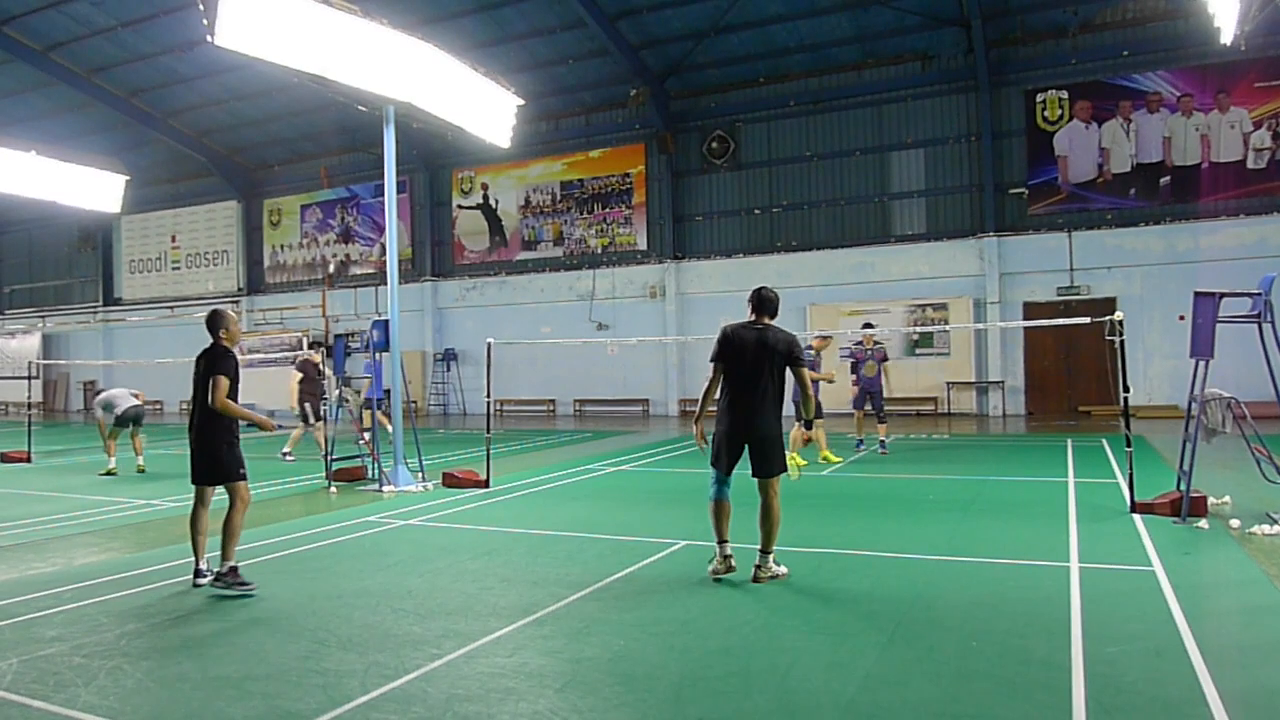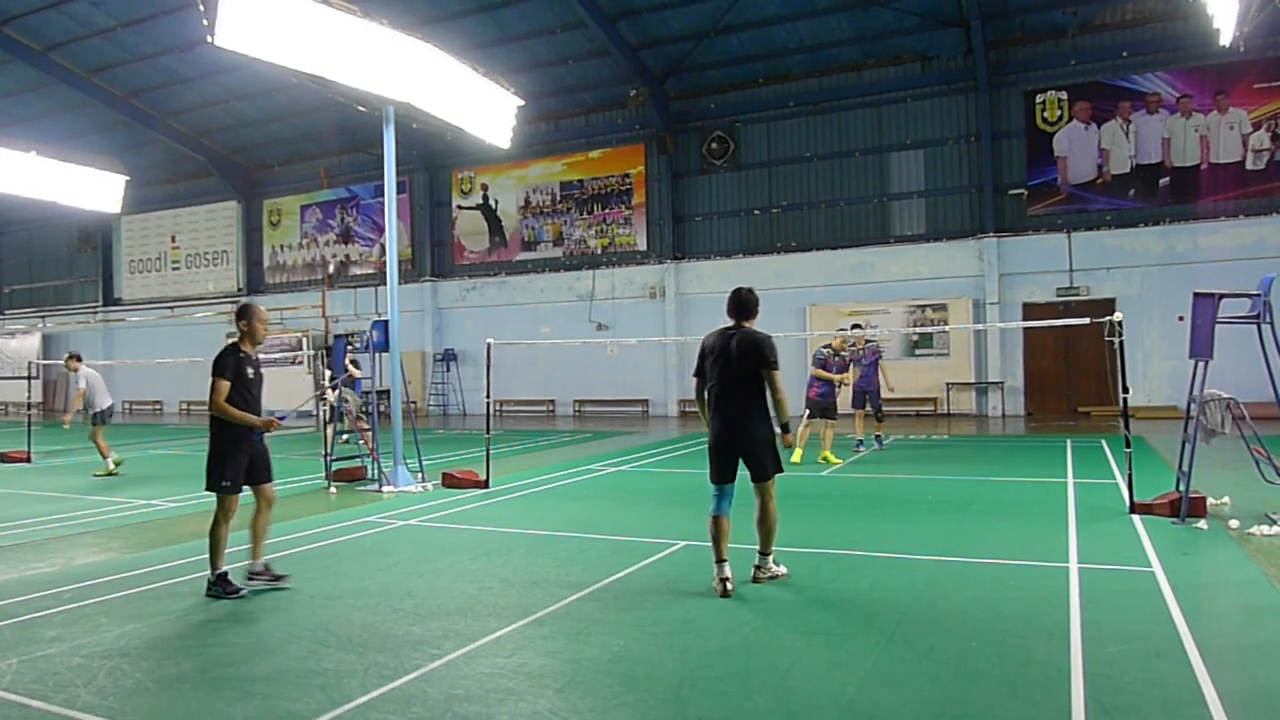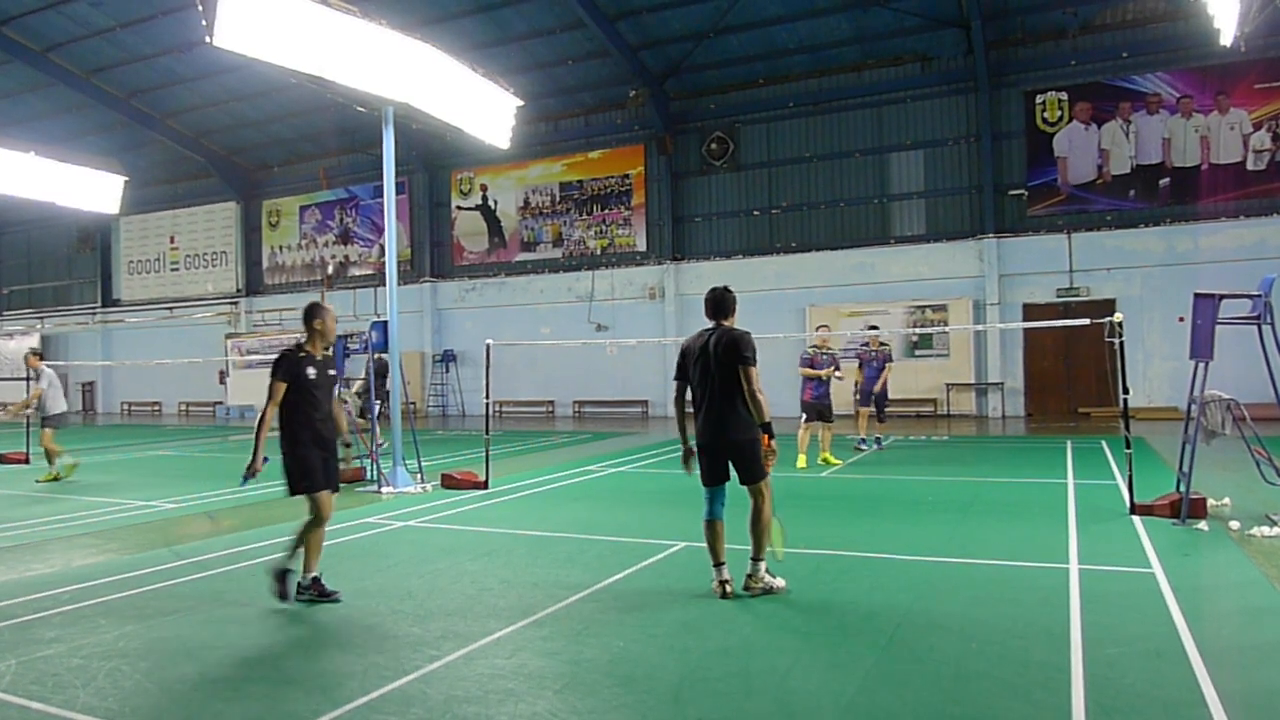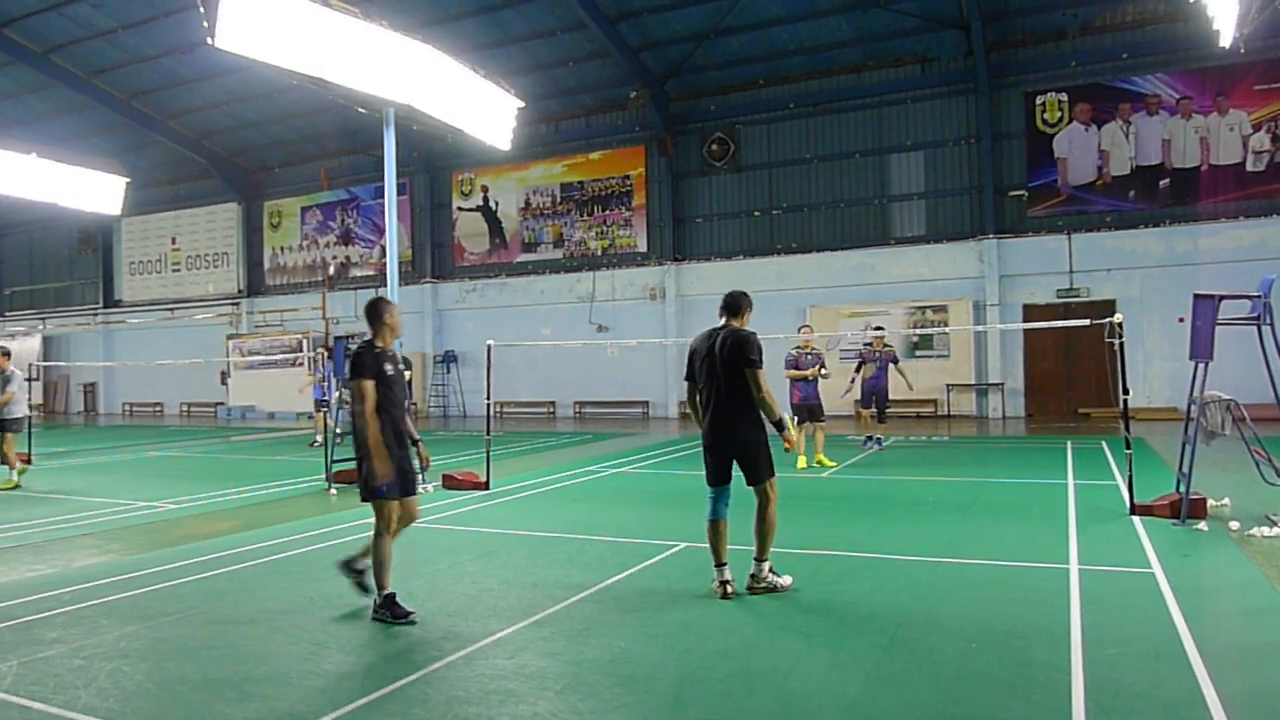
dt=0.5s
person 1, frame 1
left shoulder: (729, 333)
right shoulder: (787, 340)
left elbow: (713, 380)
right elbow: (806, 390)
left wrist: (698, 419)
right wrist: (808, 424)
left hip: (729, 424)
right hip: (767, 427)
left knee: (720, 482)
right knee: (769, 493)
left ankle: (724, 553)
right ankle: (764, 564)
person 1, frame 2
left shoulder: (710, 341)
right shoulder: (761, 341)
left elbow: (699, 392)
right elbow: (777, 392)
right wrist: (785, 429)
left hip: (720, 433)
right hip: (756, 431)
left knee: (721, 498)
right knee: (766, 495)
left ankle: (722, 573)
right ankle: (764, 564)
person 1, frame 3
left shoulder: (690, 345)
right shoulder: (739, 339)
left elbow: (679, 399)
right elbow: (752, 390)
left wrist: (685, 443)
right wrist: (768, 432)
left hip: (706, 436)
right hip: (741, 432)
left knee: (713, 501)
right knee: (761, 496)
left ankle: (721, 577)
right ankle: (757, 573)
person 1, frame 4
left shoulder: (698, 343)
right shoulder: (745, 339)
left elbow: (691, 397)
right elbow: (760, 392)
right wrist: (782, 427)
left hip: (713, 436)
right hip: (748, 433)
left knee: (717, 501)
right knee: (766, 497)
left ankle: (722, 577)
right ankle: (760, 573)
person 2, frame 1
left shoulder: (205, 357)
right shoulder: (225, 357)
right elbow: (218, 401)
right wrist: (256, 419)
left hip: (201, 436)
right hip: (220, 438)
left knee: (202, 501)
right knee: (241, 499)
left ankle: (201, 568)
right ankle: (226, 570)
person 2, frame 2
left shoulder: (253, 358)
right shoulder: (228, 358)
right elbow: (217, 405)
right wrist: (258, 422)
left hip: (251, 443)
right hip: (229, 445)
left knee: (267, 500)
right knee: (226, 510)
left ankle: (257, 568)
right ankle: (216, 579)
person 2, frame 3
left shoulder: (329, 362)
right shoulder: (290, 361)
right elbow: (271, 408)
left wrist: (345, 443)
right wrist: (258, 453)
left hip: (327, 447)
right hip: (300, 447)
left knee: (320, 513)
right knee: (321, 514)
left ankle: (307, 581)
right ankle: (284, 565)
person 2, frame 4
left shoulder: (392, 356)
right shoulder: (365, 356)
right elbow: (366, 411)
left wrist: (416, 442)
right wrist: (377, 456)
left hip: (399, 450)
right hip: (378, 452)
left knee: (409, 514)
right knee: (387, 522)
left ankle: (357, 563)
right ankle: (384, 601)
